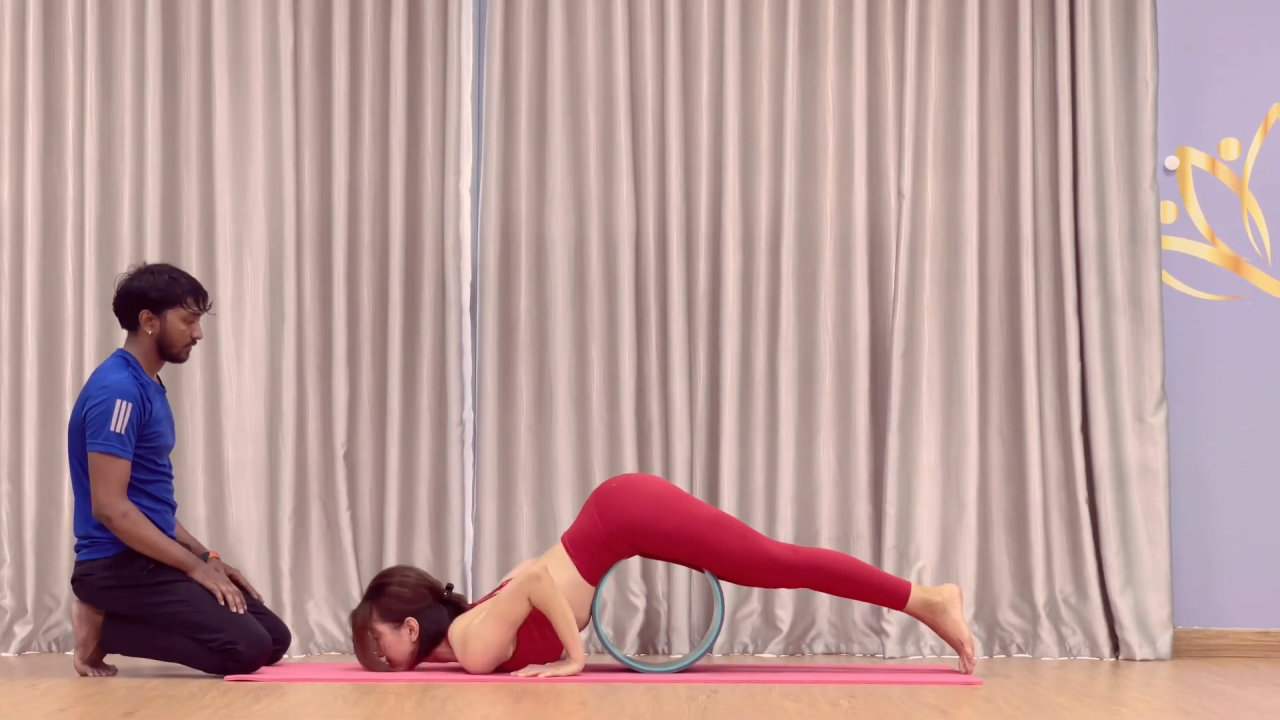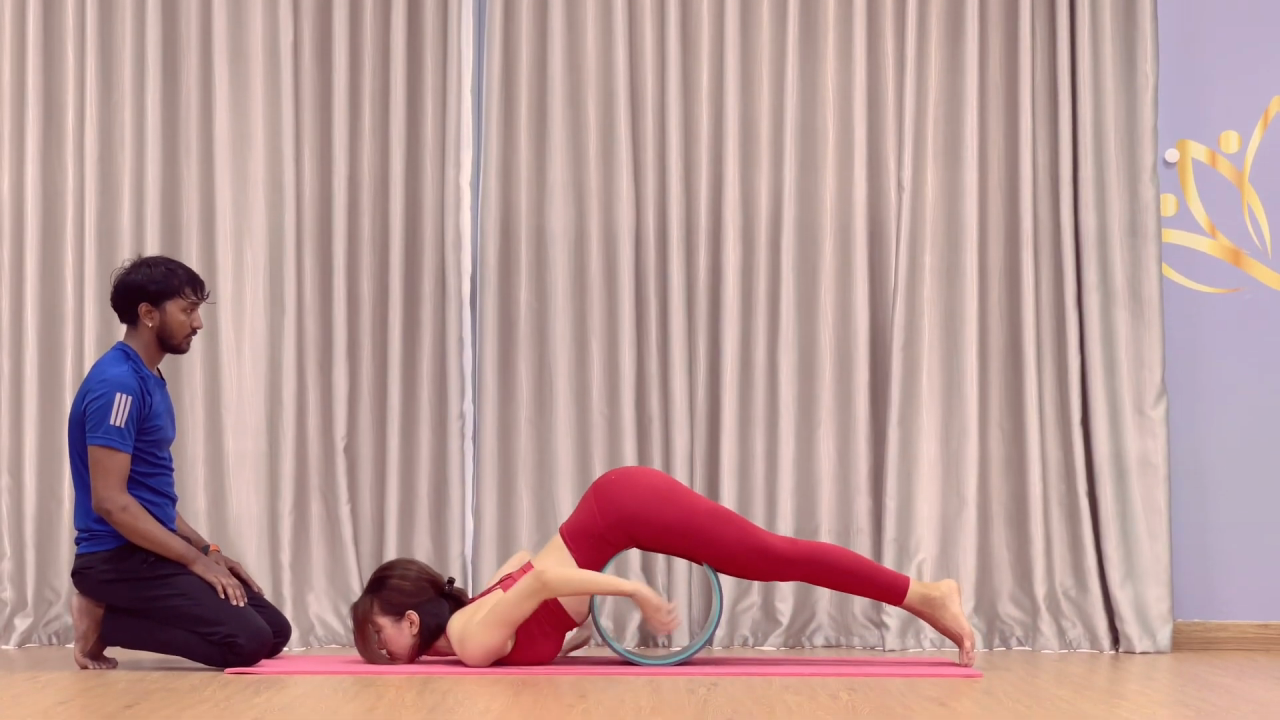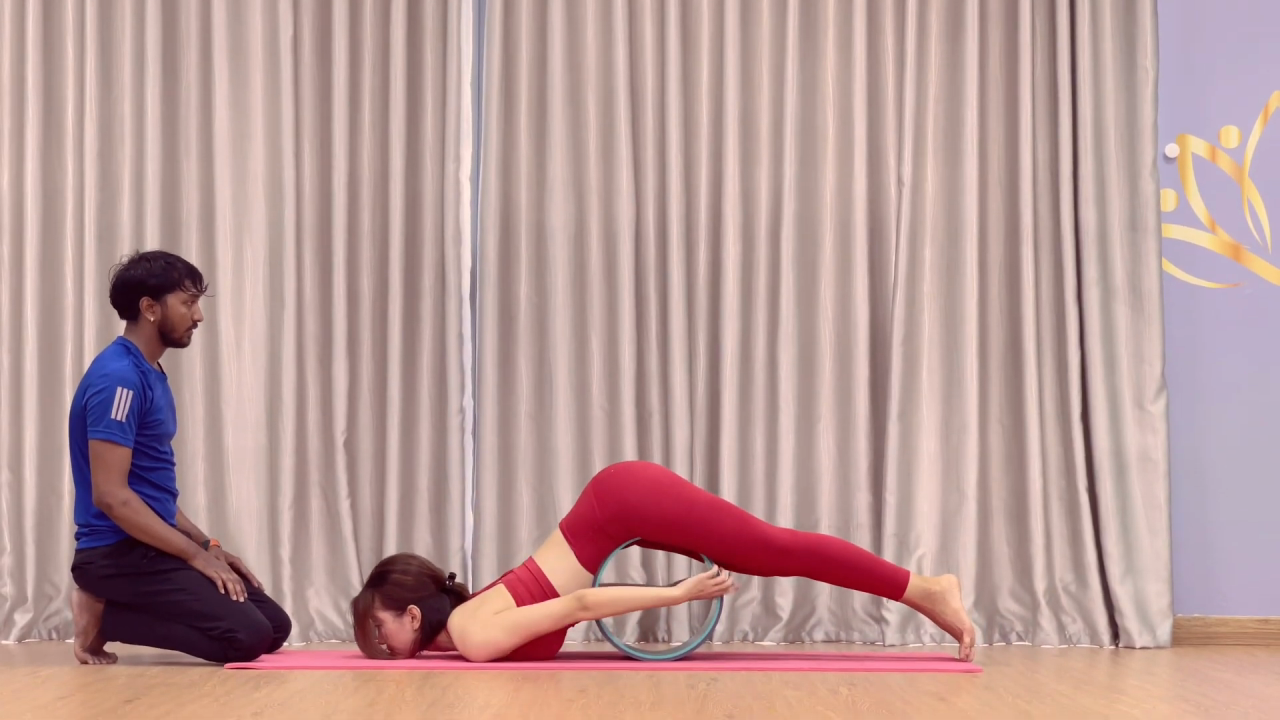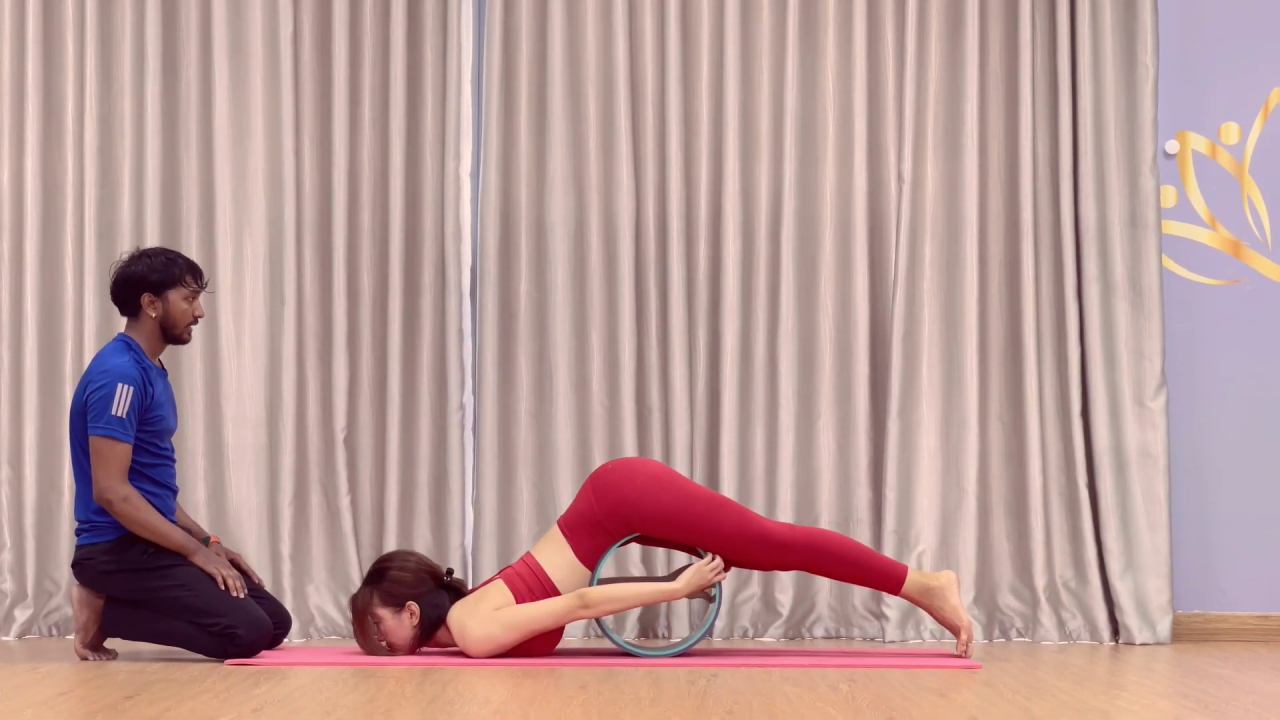
dt=0.3s
person 1, frame 1
left shoulder: (476, 650)
right shoulder: (466, 633)
left elbow: (533, 576)
left wrist: (575, 656)
right wrist: (562, 645)
left hip: (628, 512)
right hip: (625, 510)
left knee: (778, 563)
right knee: (769, 567)
left ankle: (926, 599)
right ankle: (924, 599)
person 1, frame 2
left shoulder: (472, 643)
right shoulder: (464, 623)
left elbow: (541, 581)
left wrist: (637, 593)
left hip: (625, 506)
right hip: (622, 507)
left knee: (775, 557)
right knee: (765, 561)
left ankle: (924, 595)
right ankle: (922, 597)
person 1, frame 3
left shoulder: (474, 639)
right shoulder: (465, 619)
left elbow: (578, 604)
left wrist: (676, 594)
left hip: (626, 499)
right hip: (623, 500)
left knee: (776, 549)
right knee: (767, 557)
left ankle: (924, 589)
right ankle: (922, 591)
person 1, frame 4
left shoulder: (474, 635)
right shoulder: (462, 617)
left elbow: (581, 606)
left wrist: (676, 587)
left hip: (623, 496)
right hip: (620, 499)
left knee: (777, 542)
right knee: (767, 547)
left ankle: (924, 585)
right ankle: (923, 584)
person 2, frame 1
left shoulder: (148, 387)
right shoulder: (117, 390)
right elbow: (111, 508)
left wrist: (206, 557)
right wrist: (196, 566)
left hip: (148, 558)
right hip: (119, 564)
left knee: (274, 638)
right knee: (247, 648)
left ankle: (108, 621)
right ankle: (102, 629)
person 2, frame 2
left shoulder: (149, 380)
right shoulder: (117, 383)
right elbow: (110, 501)
left wrist: (207, 551)
right wrist: (196, 559)
left hip: (148, 551)
right hip: (119, 557)
left knee: (274, 632)
right knee: (247, 641)
left ankle: (109, 613)
right ankle: (102, 622)
person 2, frame 3
left shoulder: (150, 374)
right shoulder: (119, 377)
right elbow: (111, 496)
left wrist: (208, 546)
right wrist: (197, 554)
left hip: (149, 546)
right hip: (120, 552)
left knee: (275, 626)
right knee: (247, 636)
left ankle: (108, 609)
right ankle: (102, 616)
person 2, frame 4
left shoulder: (150, 371)
right shoulder: (119, 373)
right elbow: (111, 491)
left wrist: (208, 542)
right wrist: (196, 550)
left hip: (148, 543)
right hip: (120, 548)
left knee: (274, 623)
right knee: (247, 632)
left ankle: (109, 605)
right ankle: (103, 613)
